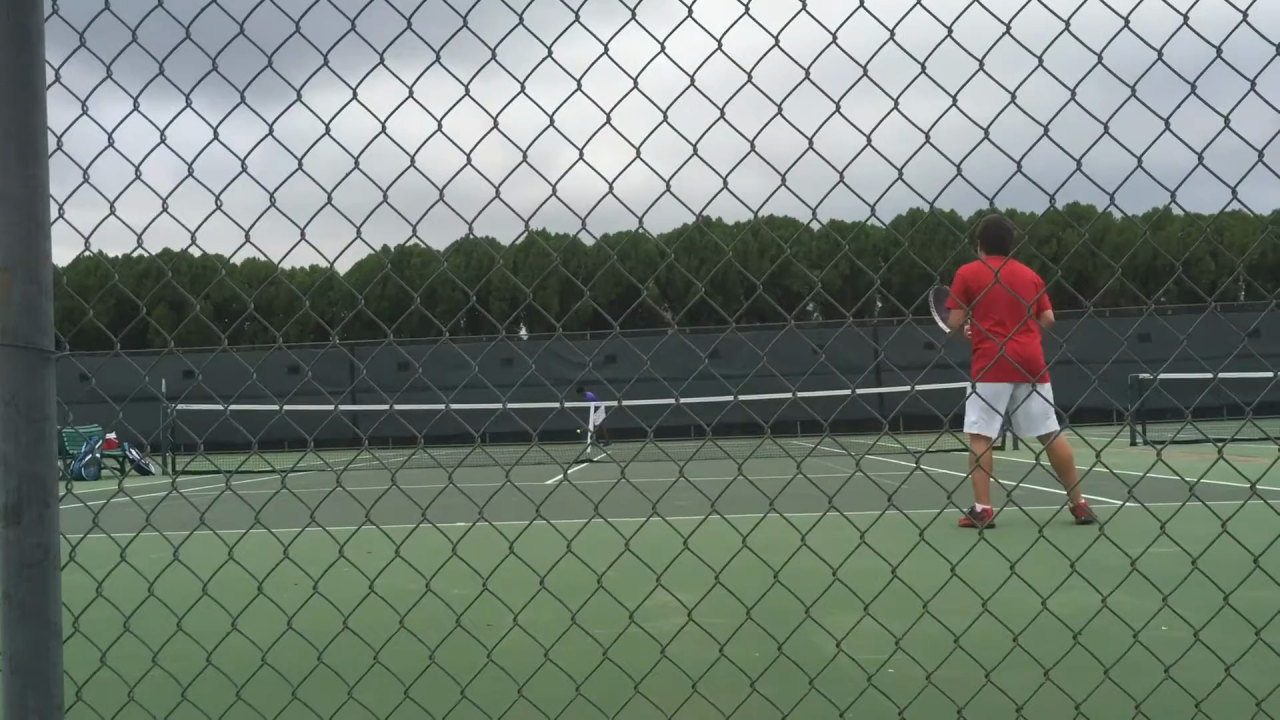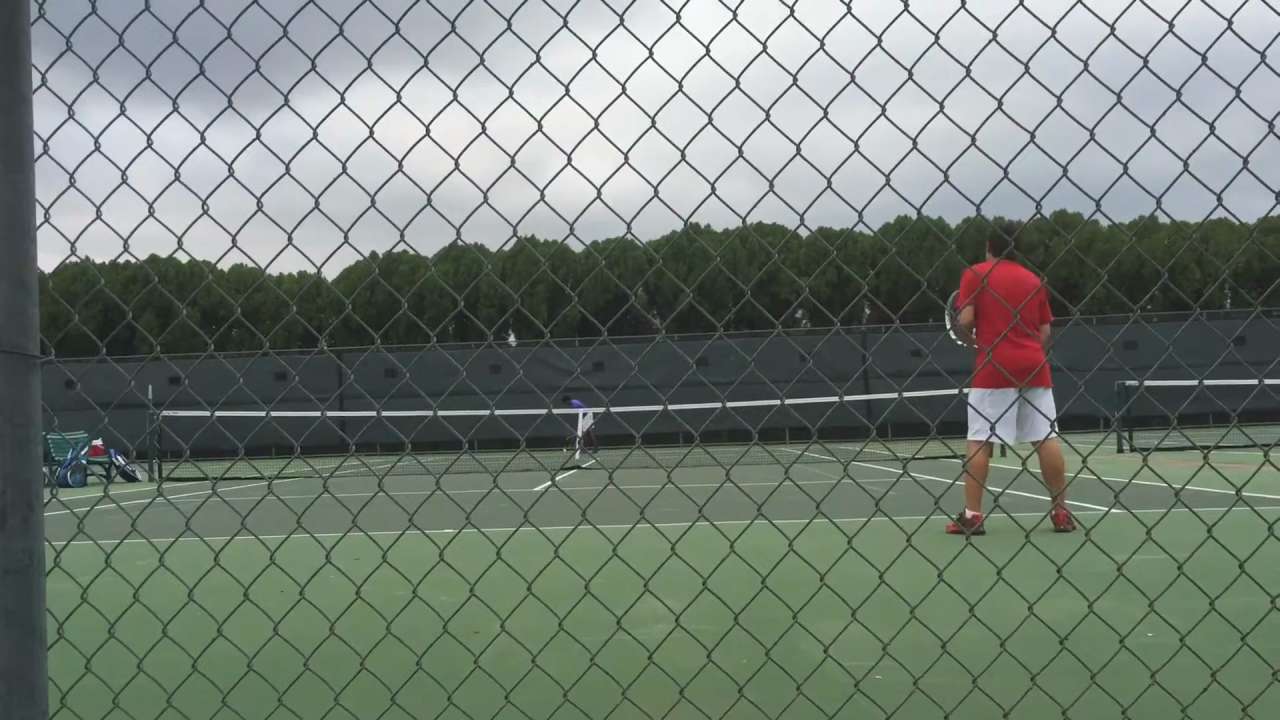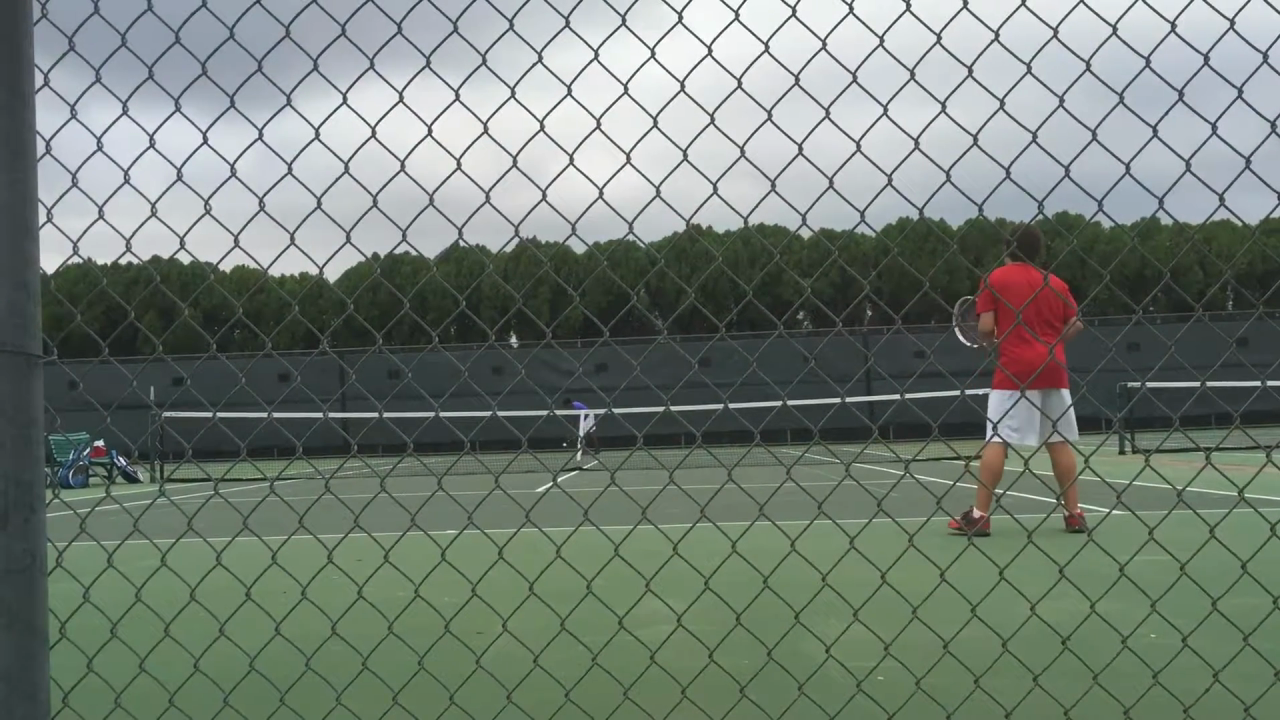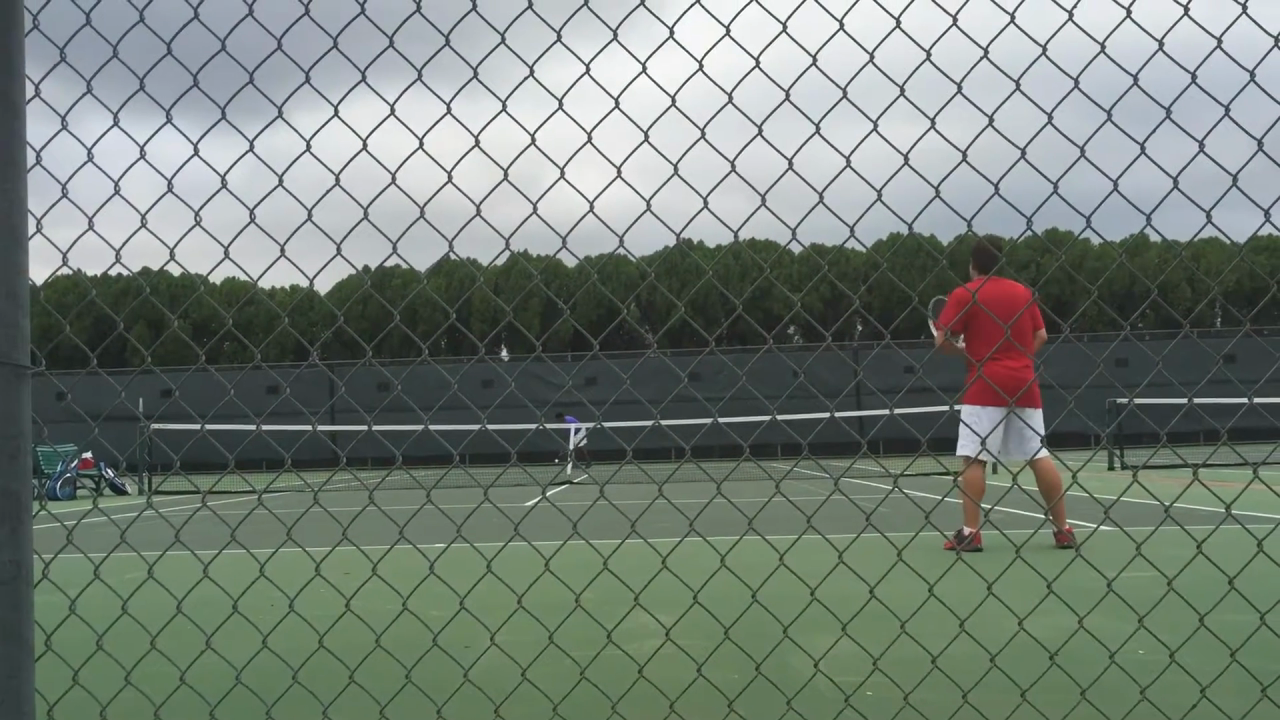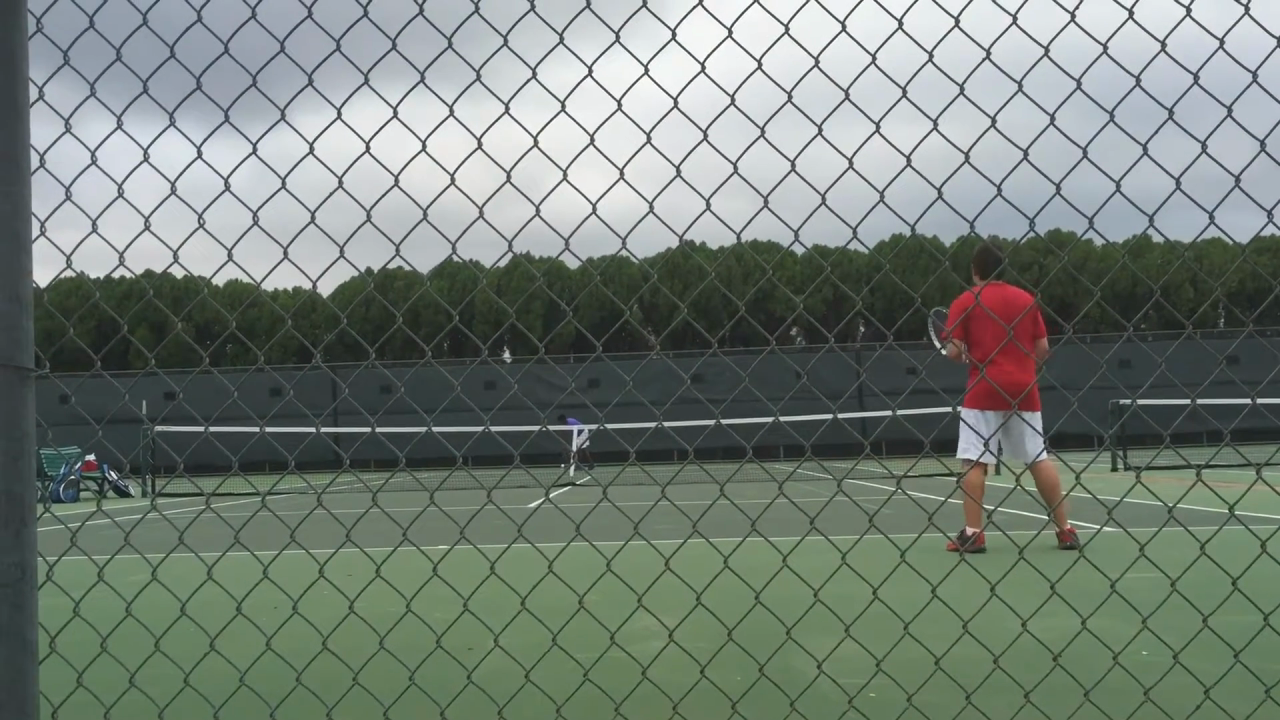
dt=1s
person 1, frame 1
left shoulder: (967, 273)
right shoulder: (1030, 275)
left elbow: (955, 322)
right elbow: (1048, 318)
left wrist: (968, 331)
left hip: (992, 363)
right hip: (1032, 361)
left knee: (981, 436)
right knee: (1050, 433)
left ankle: (983, 509)
right ankle: (1078, 502)
person 1, frame 2
left shoulder: (975, 274)
right shoulder: (1034, 280)
left elbow: (964, 319)
right elbow: (1045, 331)
left wrist: (971, 339)
left hip: (995, 369)
right hip: (1034, 366)
left knee: (979, 441)
right knee: (1046, 438)
left ankle: (972, 515)
right ankle: (1060, 512)
person 1, frame 3
left shoulder: (993, 279)
right shoulder: (1055, 283)
left elbow: (985, 327)
right elbow: (1075, 325)
left wrist: (993, 339)
left hip: (1013, 370)
right hip: (1052, 370)
left knee: (997, 441)
right knee: (1060, 440)
left ankle: (979, 515)
right ankle: (1073, 513)
person 1, frame 4
left shoulder: (964, 295)
right shoulder: (1024, 293)
left elbow: (942, 340)
right elbow: (1041, 337)
left wrist: (963, 349)
left hip: (985, 386)
right hip: (1024, 384)
left knee: (975, 457)
right knee: (1040, 455)
left ankle: (970, 532)
right ankle: (1063, 529)
person 1, frame 5
left shoulder: (965, 302)
right shoulder: (1025, 299)
left elbow: (952, 350)
right elbow: (1042, 347)
left hip: (985, 390)
right hip: (1023, 389)
left knee: (972, 460)
right knee: (1038, 458)
left ankle: (973, 532)
right ankle: (1065, 529)
